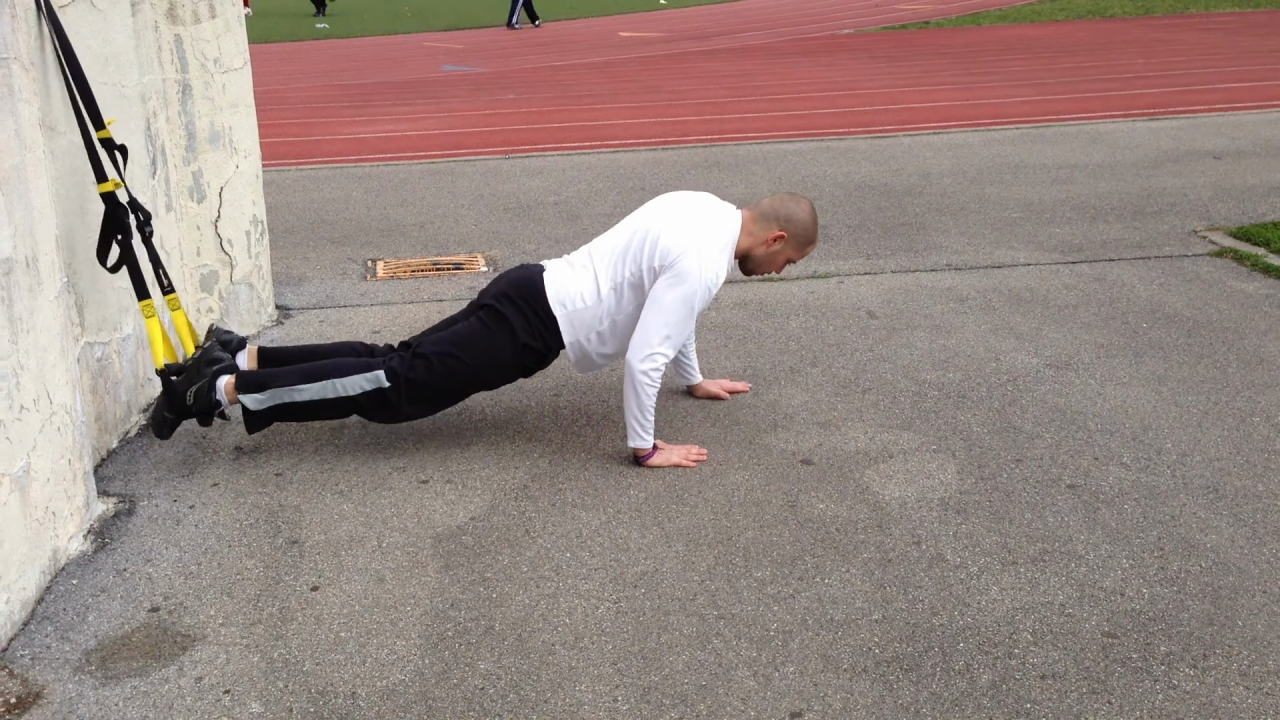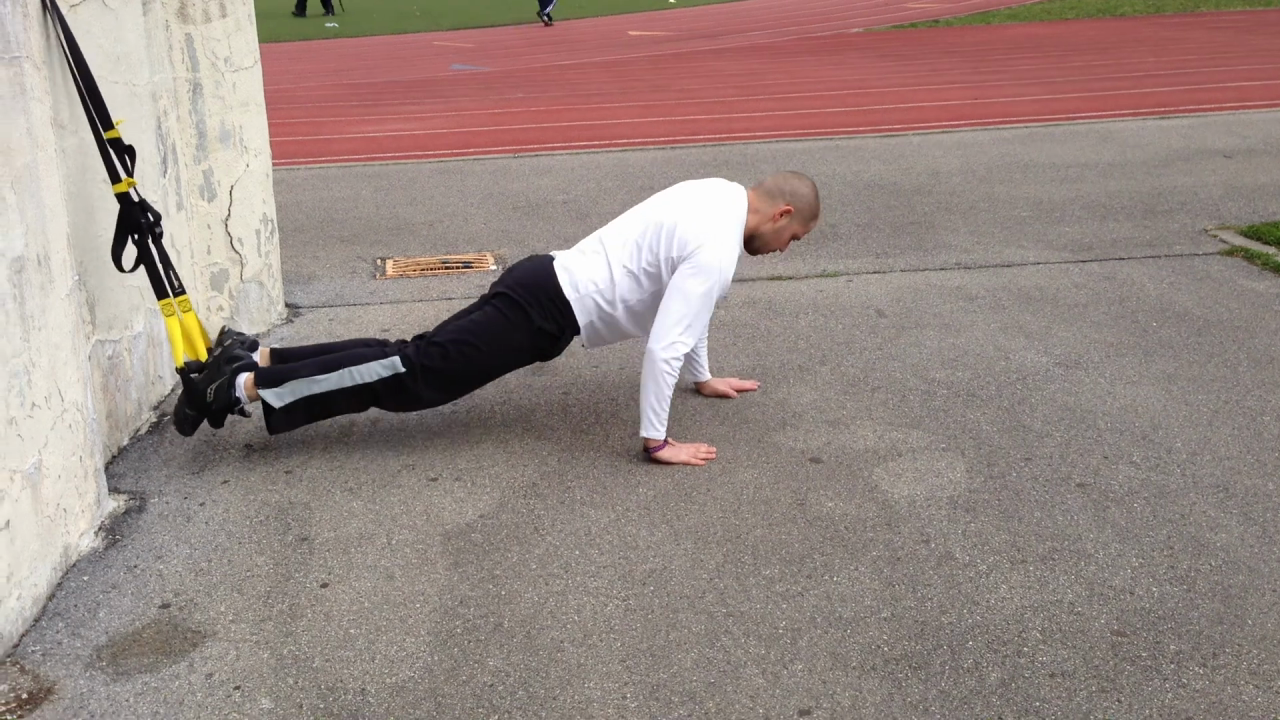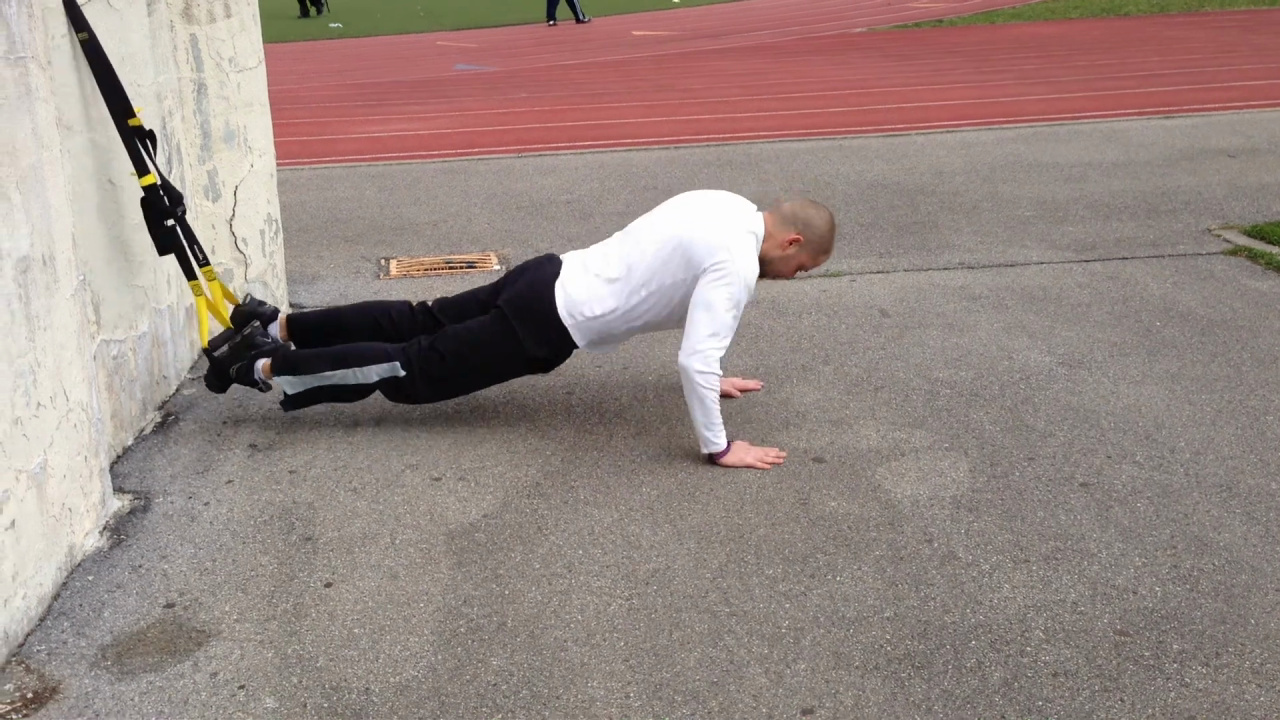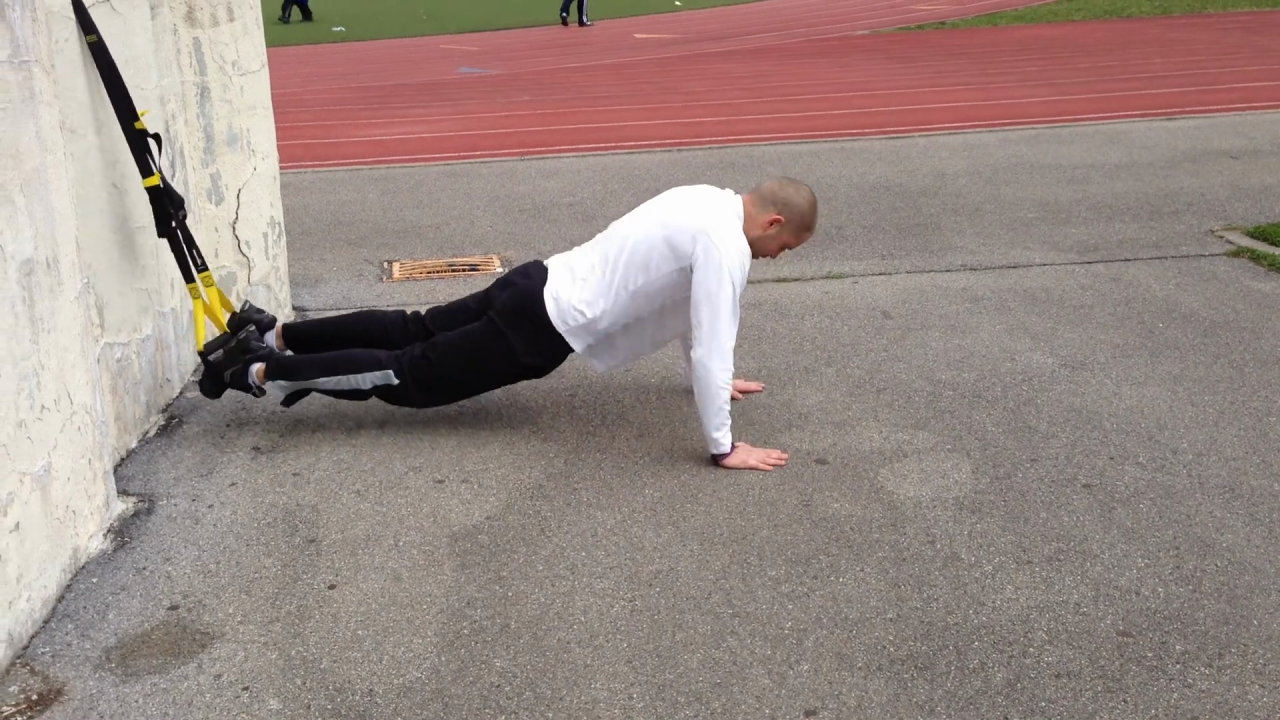
dt=0.3s
person 1, frame 1
left shoulder: (705, 208)
right shoulder: (703, 263)
right elbow: (643, 355)
left wrist: (696, 380)
right wrist: (644, 447)
left hip: (531, 292)
right hip: (534, 323)
left knee: (394, 360)
right knee: (395, 385)
left ankle: (242, 355)
right ankle: (224, 388)
person 1, frame 2
left shoulder: (717, 195)
right shoulder: (719, 250)
left elbow: (676, 301)
right elbow: (663, 346)
left wrist: (705, 377)
right wrist: (656, 439)
left hip: (544, 280)
right hip: (548, 309)
left knee: (406, 355)
right knee: (411, 376)
left ankle: (255, 355)
right ankle: (243, 385)
person 1, frame 3
left shoulder: (726, 206)
right shoulder: (737, 264)
right elbow: (693, 360)
left wrist: (712, 378)
right wrist: (718, 447)
left hip: (549, 279)
right hip: (551, 325)
left knee: (420, 322)
right knee: (414, 370)
left ankle: (276, 323)
right ankle: (265, 365)
person 1, frame 4
left shoulder: (707, 200)
right shoulder: (726, 248)
right elbow: (713, 350)
left wrist: (712, 377)
right wrist: (724, 447)
left hip: (538, 285)
right hip: (543, 331)
left knee: (411, 334)
right knee: (407, 375)
left ankle: (270, 332)
right ankle: (261, 371)
